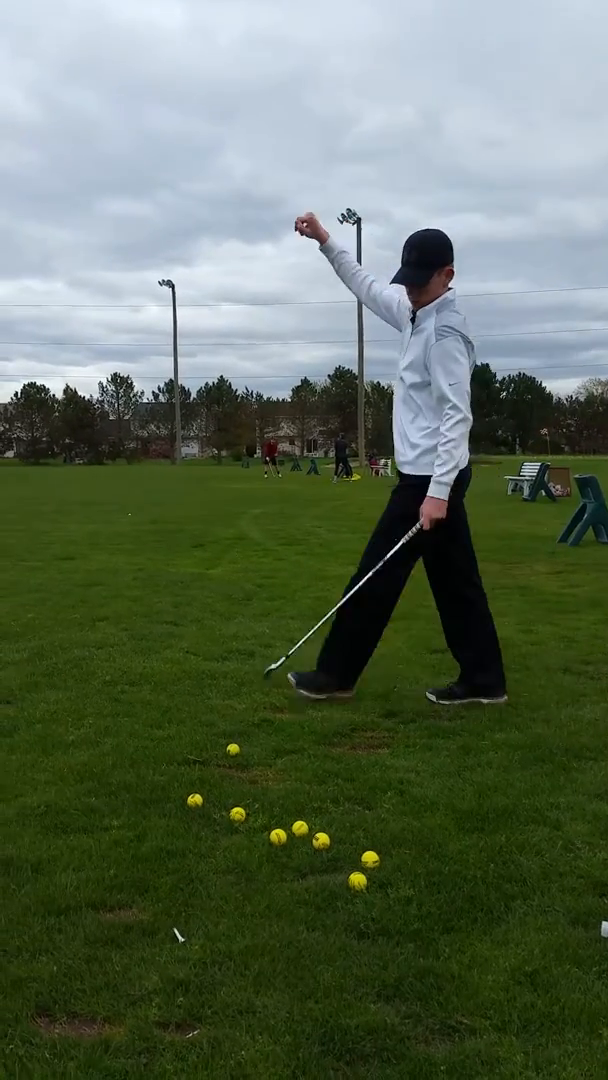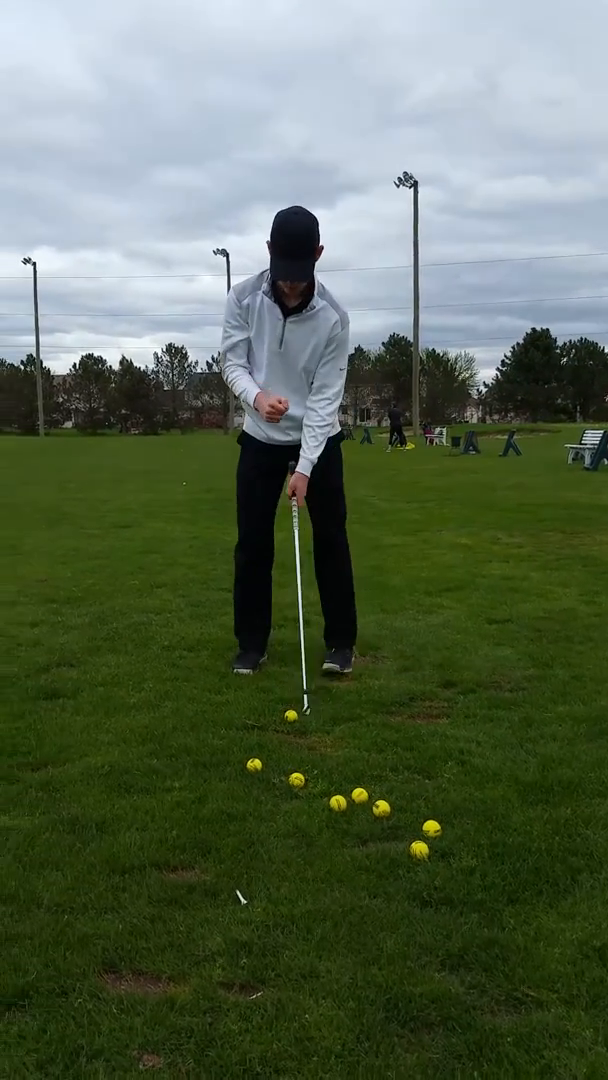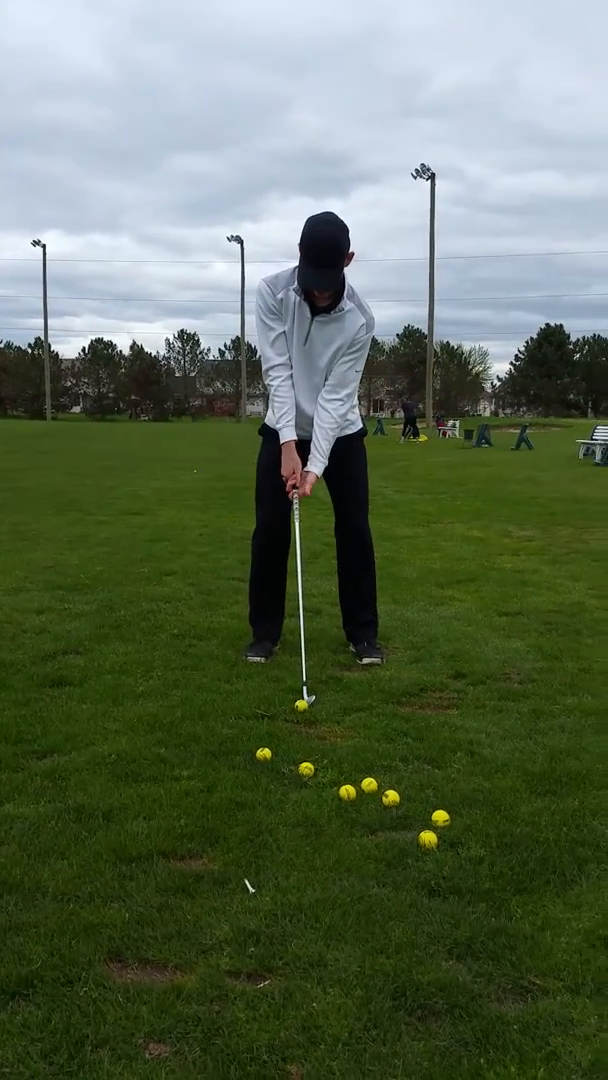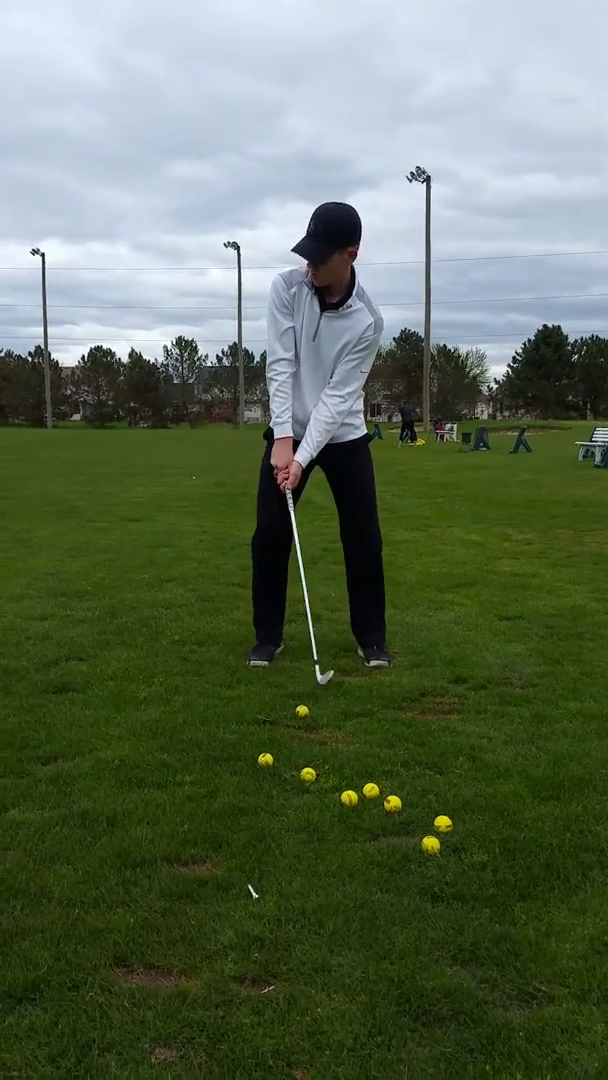
dt=1s
person 1, frame 1
left shoulder: (444, 331)
right shoulder: (415, 314)
left elbow: (457, 415)
right elbow: (368, 288)
left wrist: (438, 490)
right wrist: (326, 241)
left hip: (429, 477)
right hip: (427, 473)
left knee: (377, 573)
right knee: (454, 578)
left ankle: (336, 674)
right ankle: (484, 678)
person 1, frame 2
left shoulder: (332, 317)
right shoulder: (243, 298)
left elbow: (326, 395)
right elbow: (232, 362)
left wrist: (305, 466)
right wrist: (255, 395)
left hip: (318, 441)
right hip: (261, 439)
left knee: (330, 539)
right knee: (252, 542)
left ankle: (341, 640)
right ankle: (251, 642)
person 1, frame 3
left shoulder: (359, 319)
right shoulder: (272, 291)
left elbow: (336, 396)
right elbow: (277, 371)
left wrist: (315, 467)
right wrist: (289, 446)
left hip: (341, 433)
right hip: (283, 431)
left knee: (354, 530)
right knee: (269, 531)
left ankle: (362, 632)
right ankle: (265, 631)
person 1, frame 4
left shoulder: (367, 320)
right shoulder: (286, 288)
left elbow: (339, 395)
right elbow: (281, 366)
left wrist: (304, 458)
right wrist: (284, 440)
left hip: (343, 437)
right hip: (287, 433)
left knee: (363, 536)
right knee: (270, 533)
left ankle: (371, 636)
right ankle: (268, 636)
